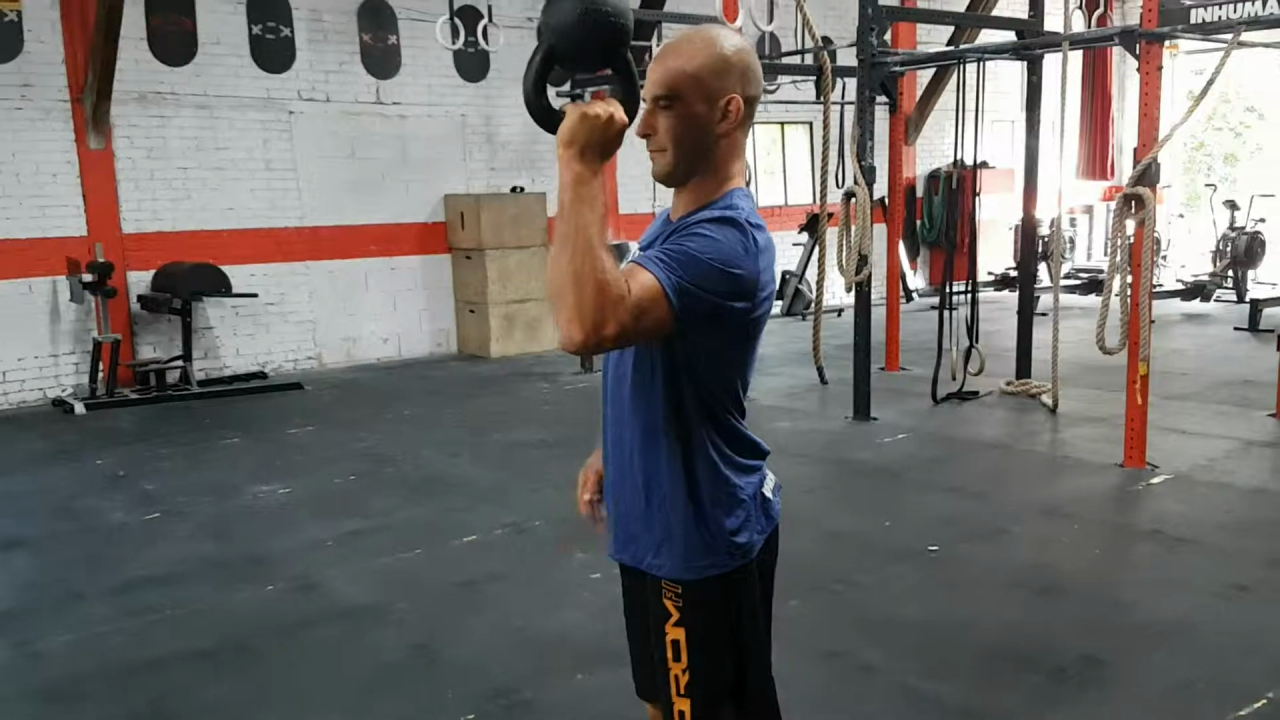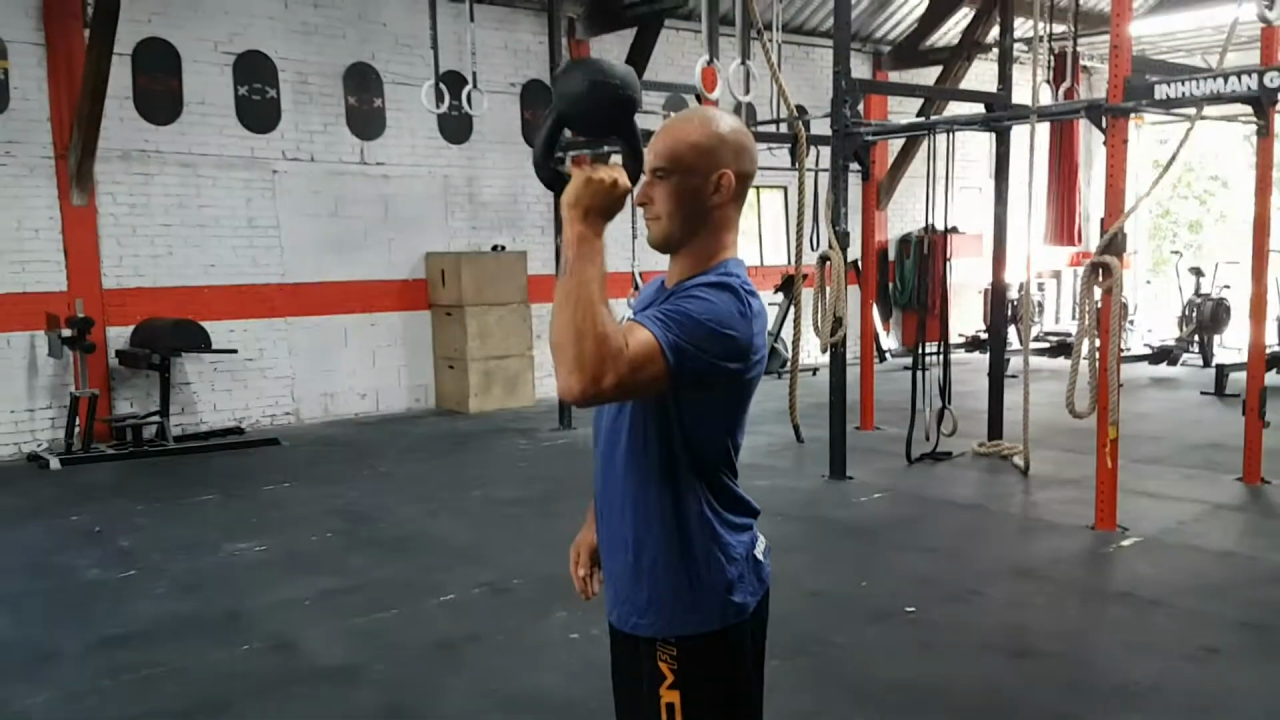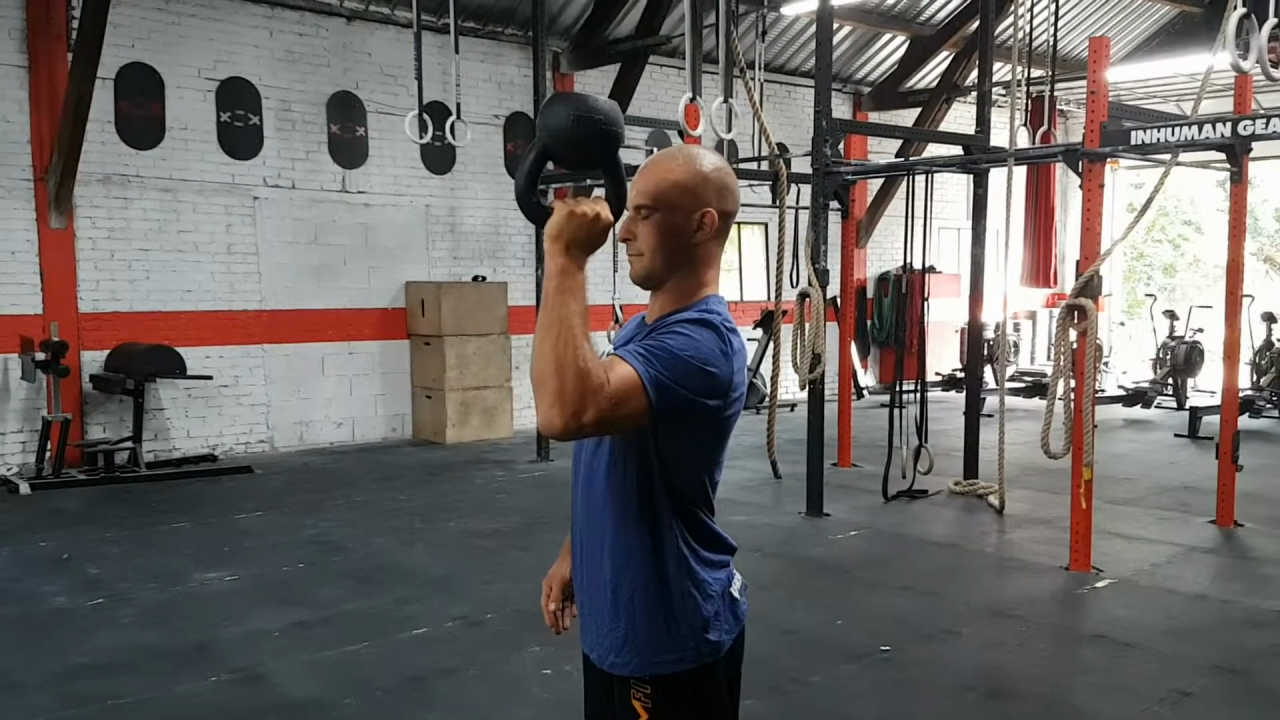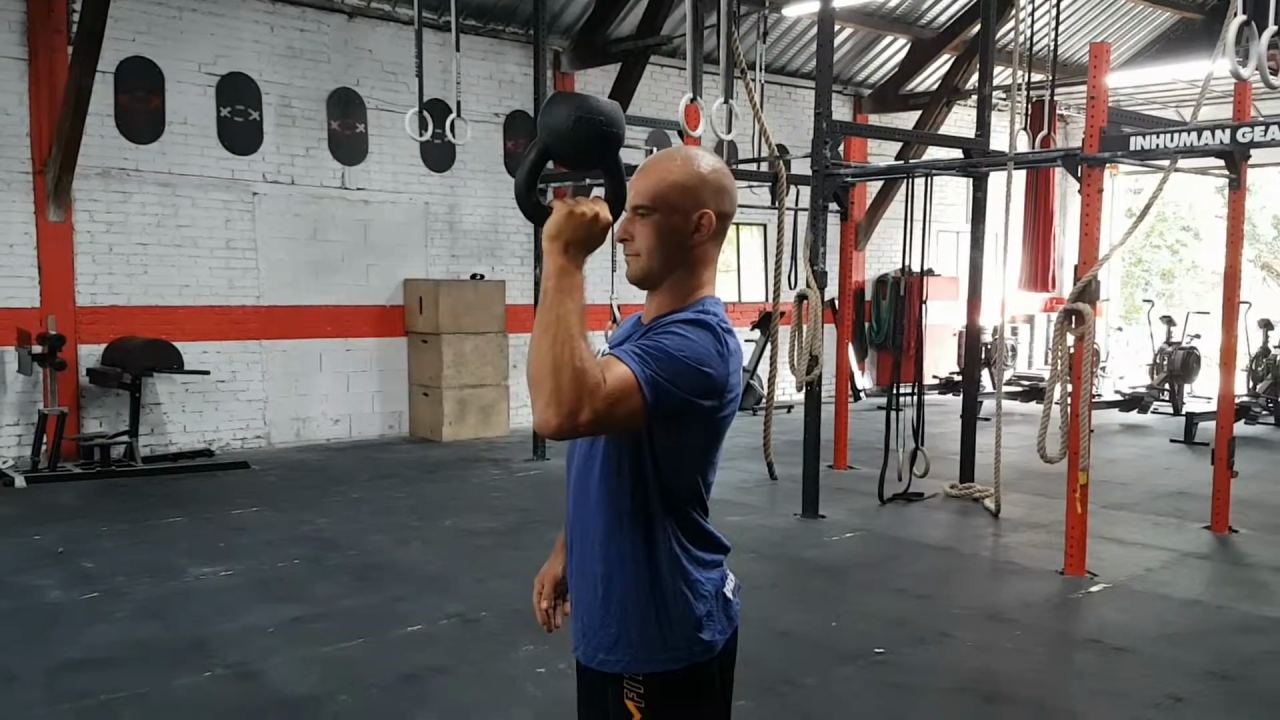
dt=1s
person 1, frame 1
left shoulder: (726, 240)
right shoulder: (678, 223)
left elbow: (587, 325)
left wrist: (581, 166)
right wrist: (608, 454)
left hip: (706, 535)
right hip: (658, 523)
person 1, frame 2
left shoulder: (720, 305)
right shoulder: (664, 293)
left elbow: (586, 377)
left wrist: (582, 226)
right wrist: (599, 522)
left hip: (696, 597)
right hip: (648, 586)
person 1, frame 3
left shoulder: (700, 343)
right shoulder: (644, 328)
left elbow: (566, 411)
left wrist: (565, 259)
right wrist: (573, 554)
left hip: (672, 633)
right hip: (622, 620)
person 1, frame 4
left shoulder: (696, 343)
right shoulder: (640, 328)
left elbow: (562, 411)
left wrist: (564, 257)
right wrist: (567, 551)
left hip: (666, 632)
right hip: (616, 619)
